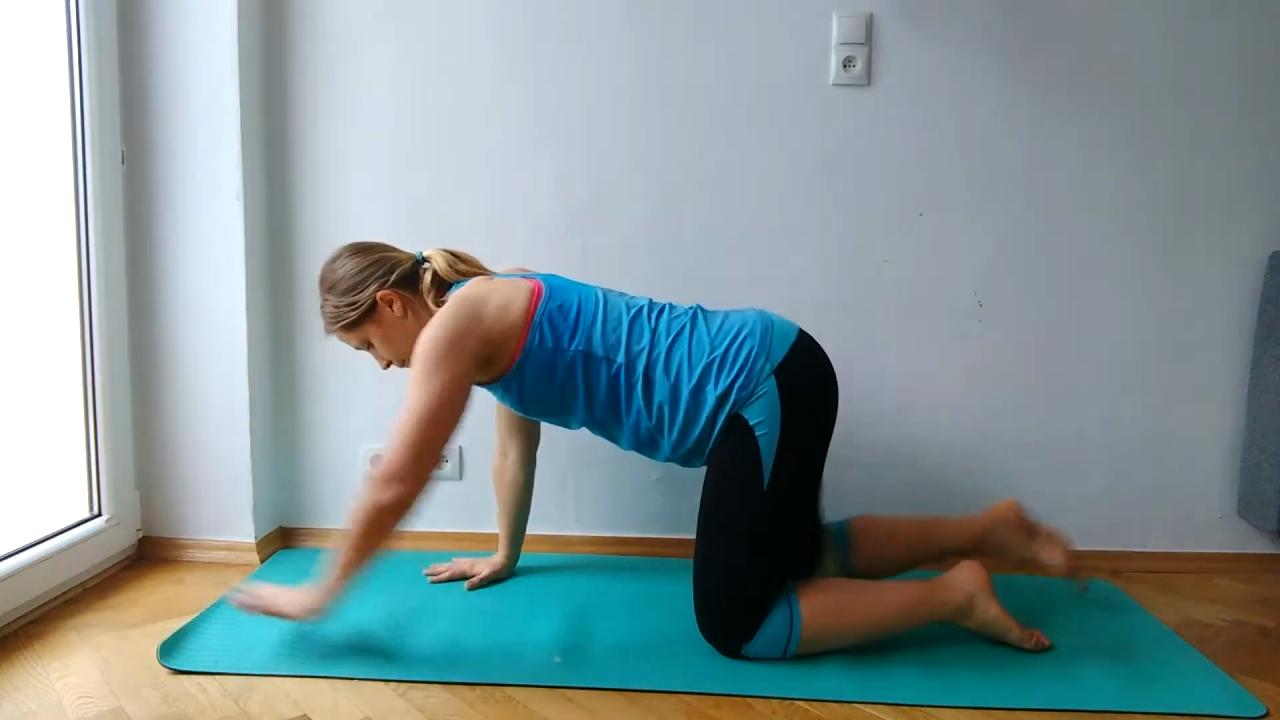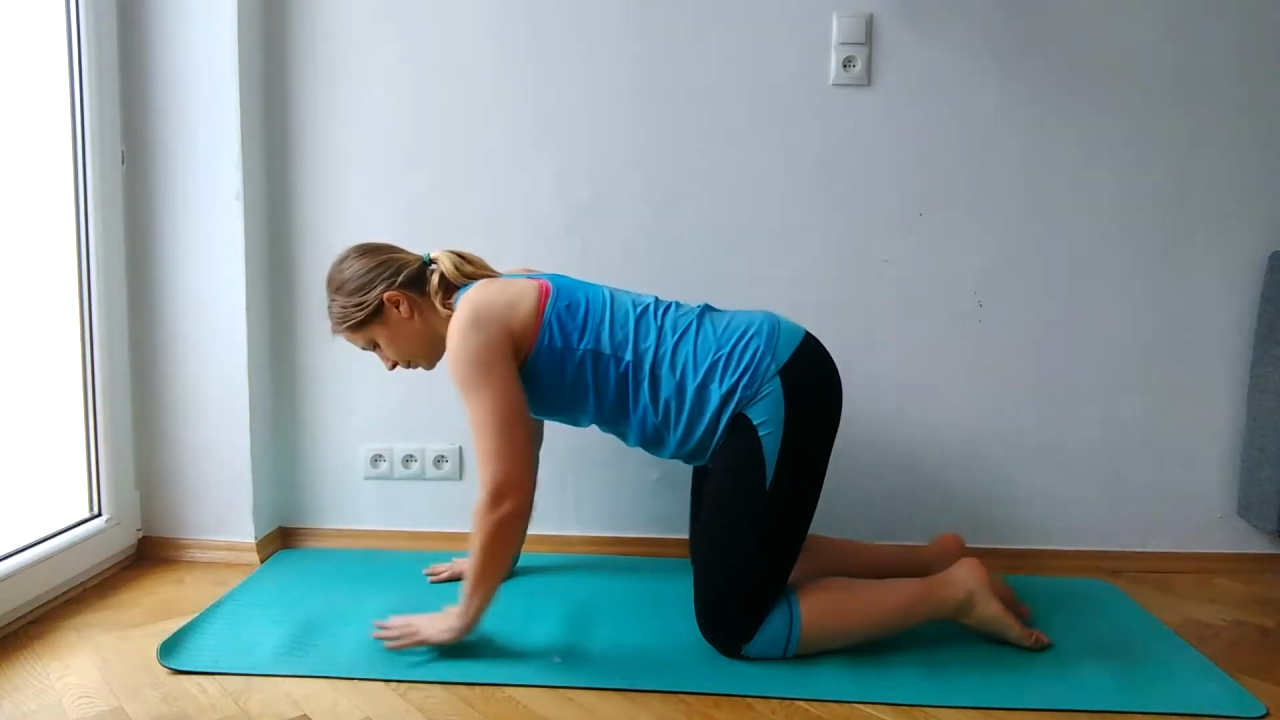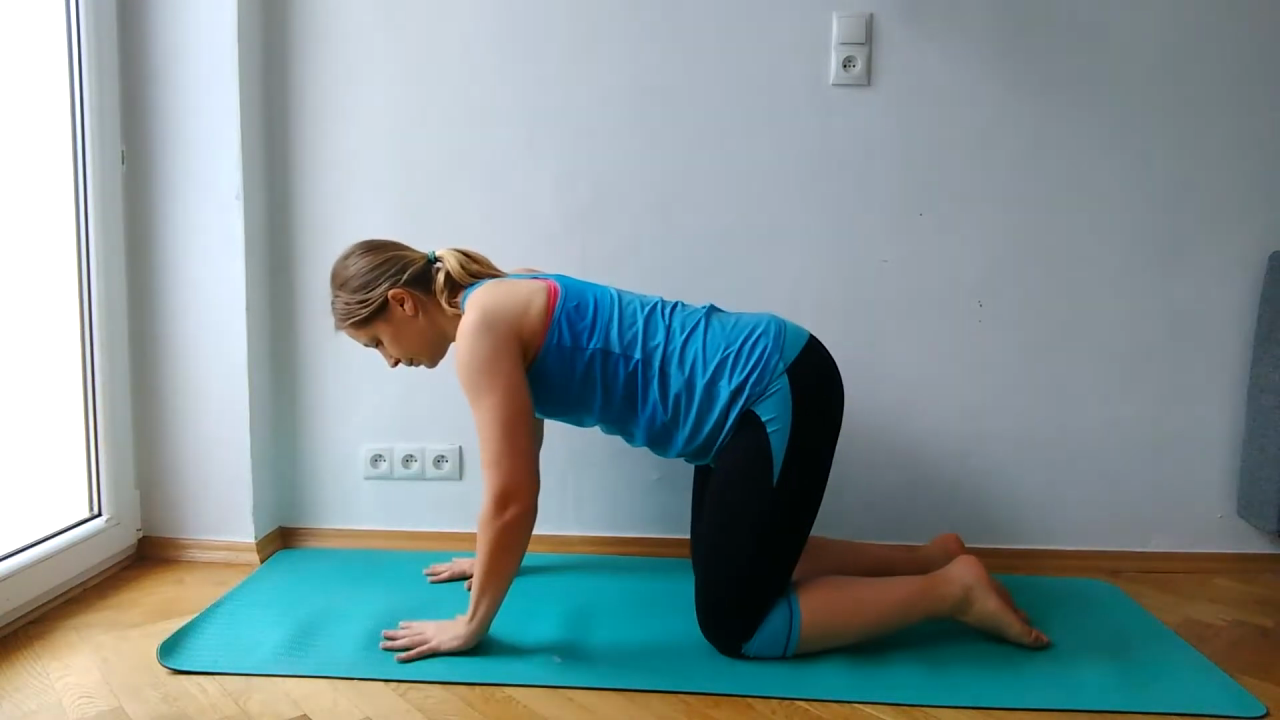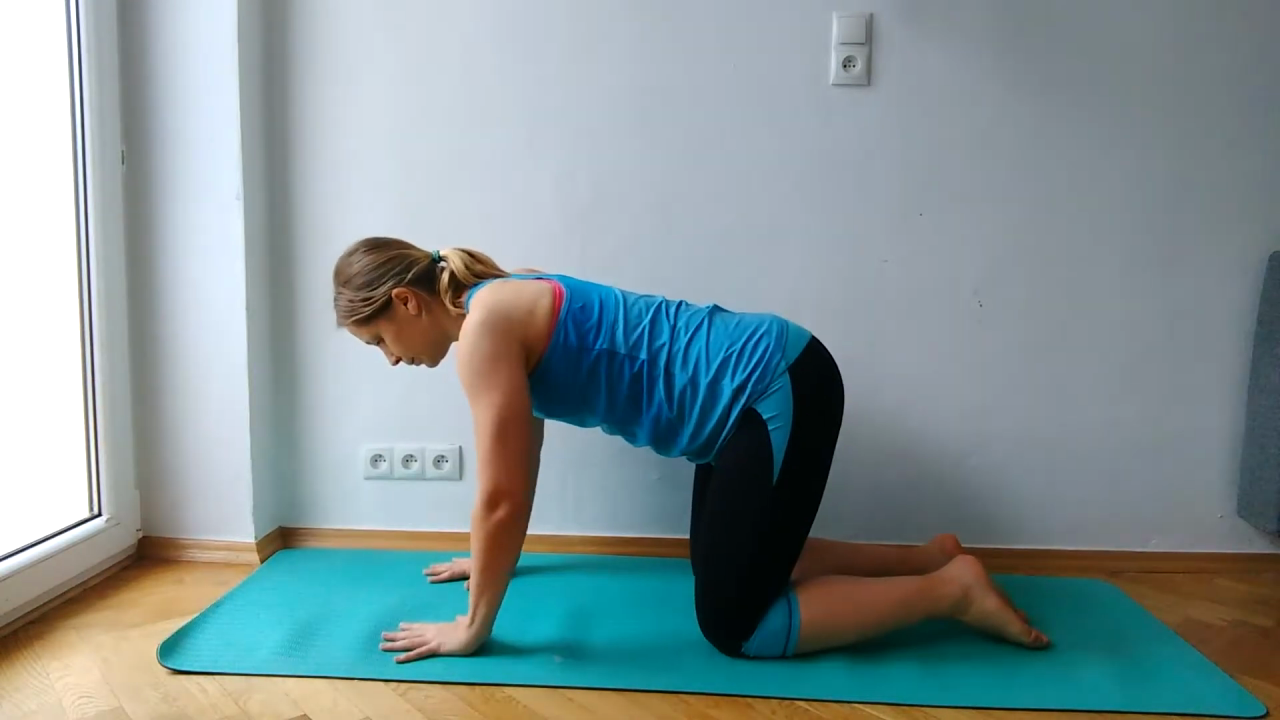
dt=0.2s
person 1, frame 1
left shoulder: (457, 322)
right shoulder: (492, 311)
left elbow: (394, 485)
right elbow: (516, 437)
left wrist: (318, 594)
right wrist: (502, 554)
left hip: (762, 390)
right hip: (765, 373)
left knee: (733, 623)
right knee: (801, 548)
left ankle: (955, 593)
right ankle: (1000, 526)
person 1, frame 2
left shoulder: (473, 325)
right shoulder: (501, 305)
left elbow: (503, 494)
right elbow: (526, 436)
left wrist: (460, 618)
right wrist: (496, 558)
left hip: (768, 390)
right hip: (763, 381)
left knee: (733, 624)
right knee: (746, 564)
left ankle: (954, 589)
right ankle: (938, 555)
person 1, frame 3
left shoulder: (480, 325)
right shoulder: (503, 305)
left elbow: (512, 497)
right elbow: (523, 449)
left wrist: (470, 625)
right wrist: (493, 558)
left hip: (774, 391)
right hip: (758, 388)
left knee: (732, 624)
right knee: (731, 567)
left ankle: (951, 588)
right ankle: (931, 556)
person 1, frame 4
left shoulder: (482, 327)
right shoulder: (504, 306)
left elbow: (502, 496)
right elbow: (524, 453)
left wrist: (472, 627)
right wrist: (492, 557)
left hip: (776, 390)
right hip: (756, 388)
left knee: (732, 624)
right knee: (736, 566)
left ankle: (952, 589)
right ankle: (928, 558)
